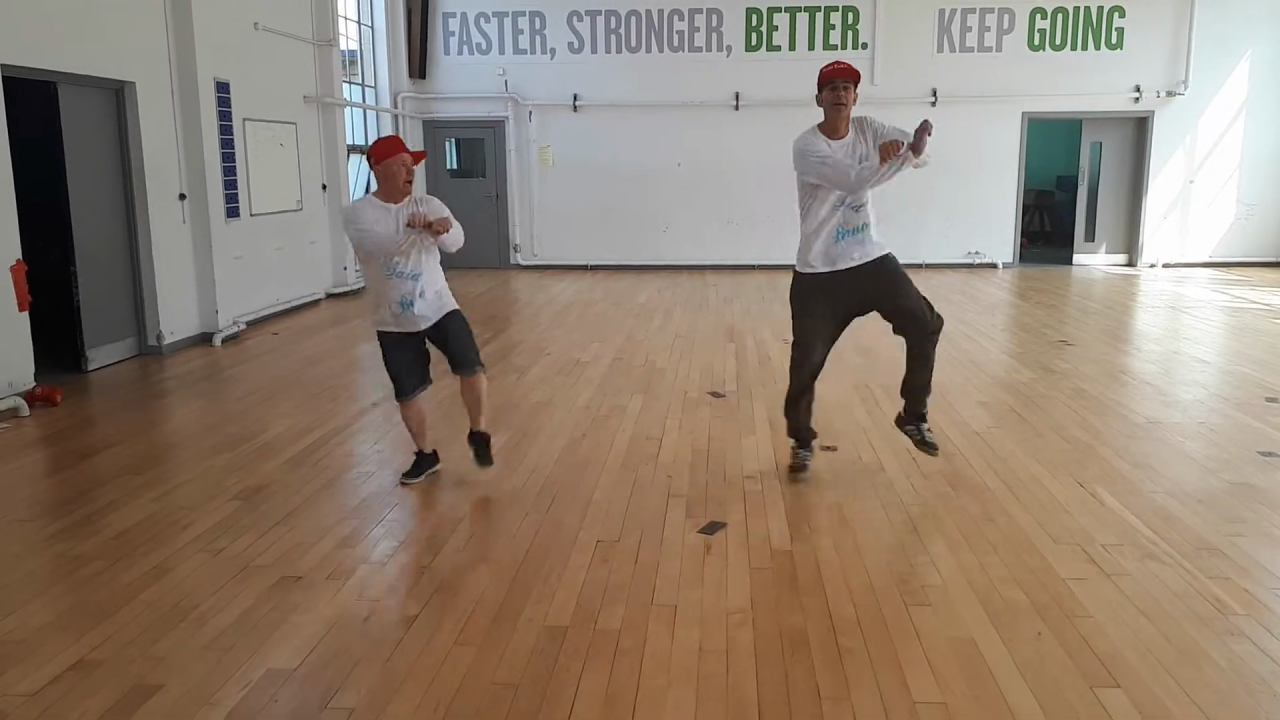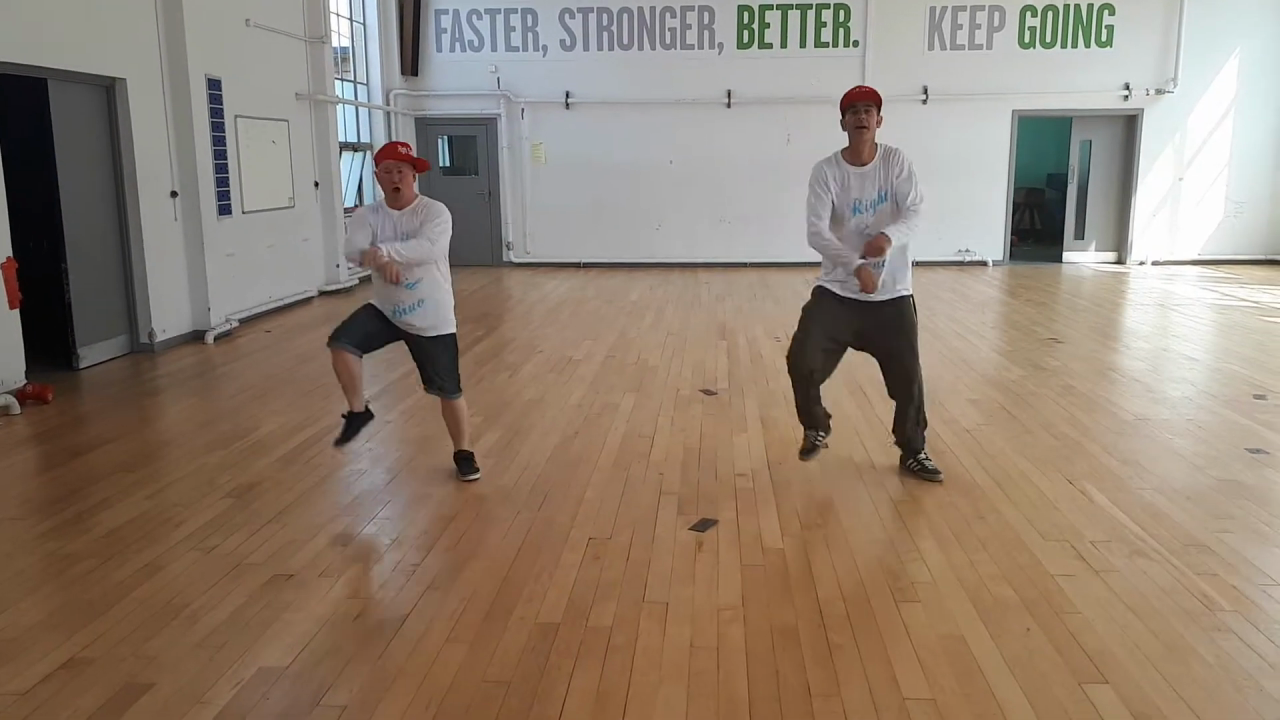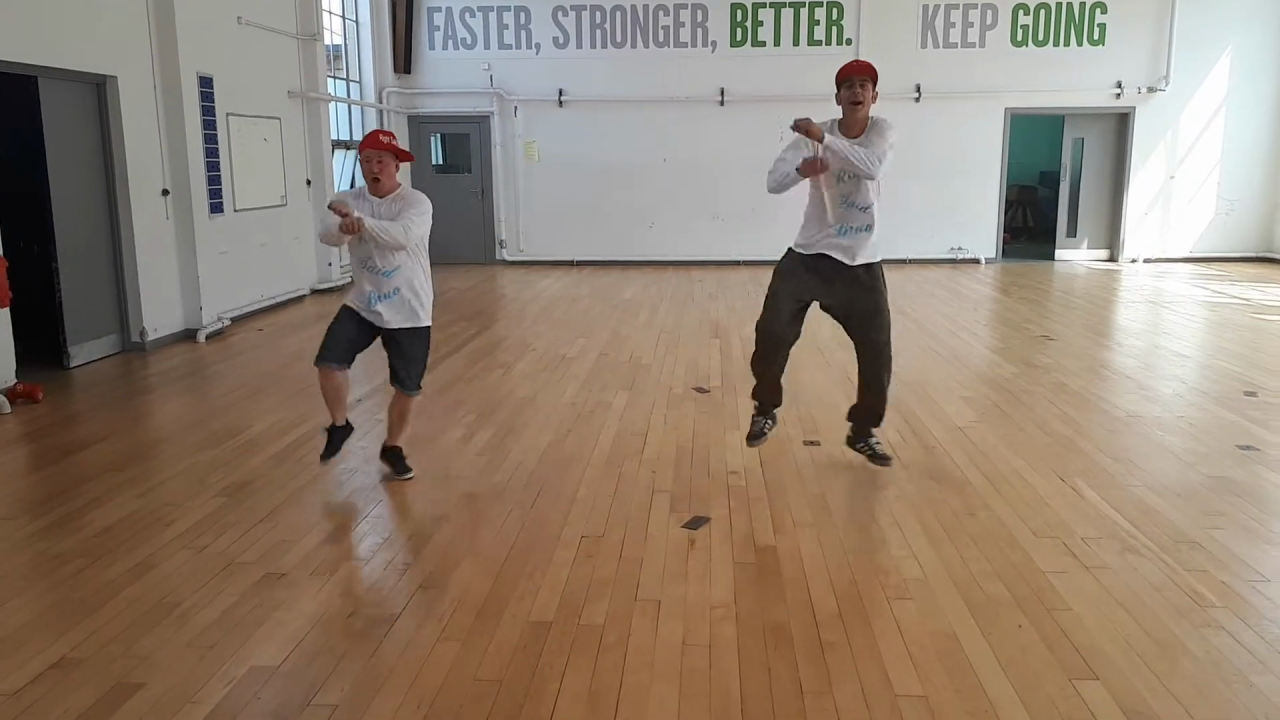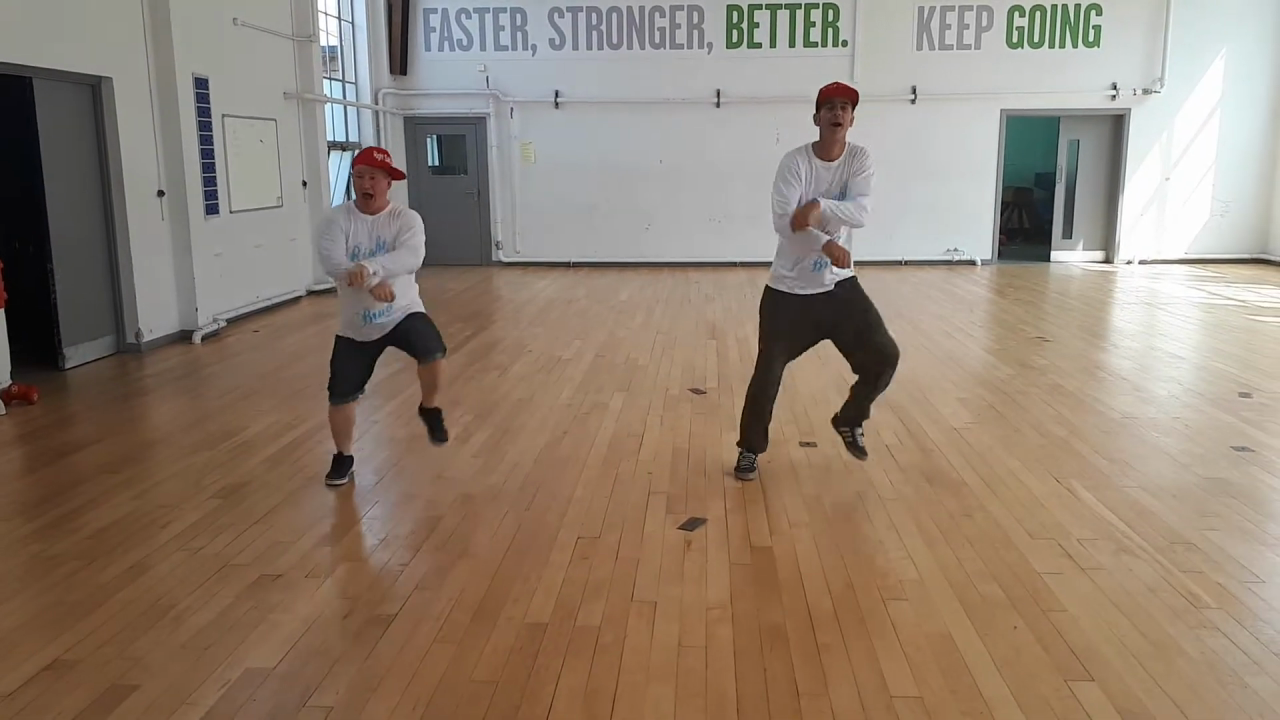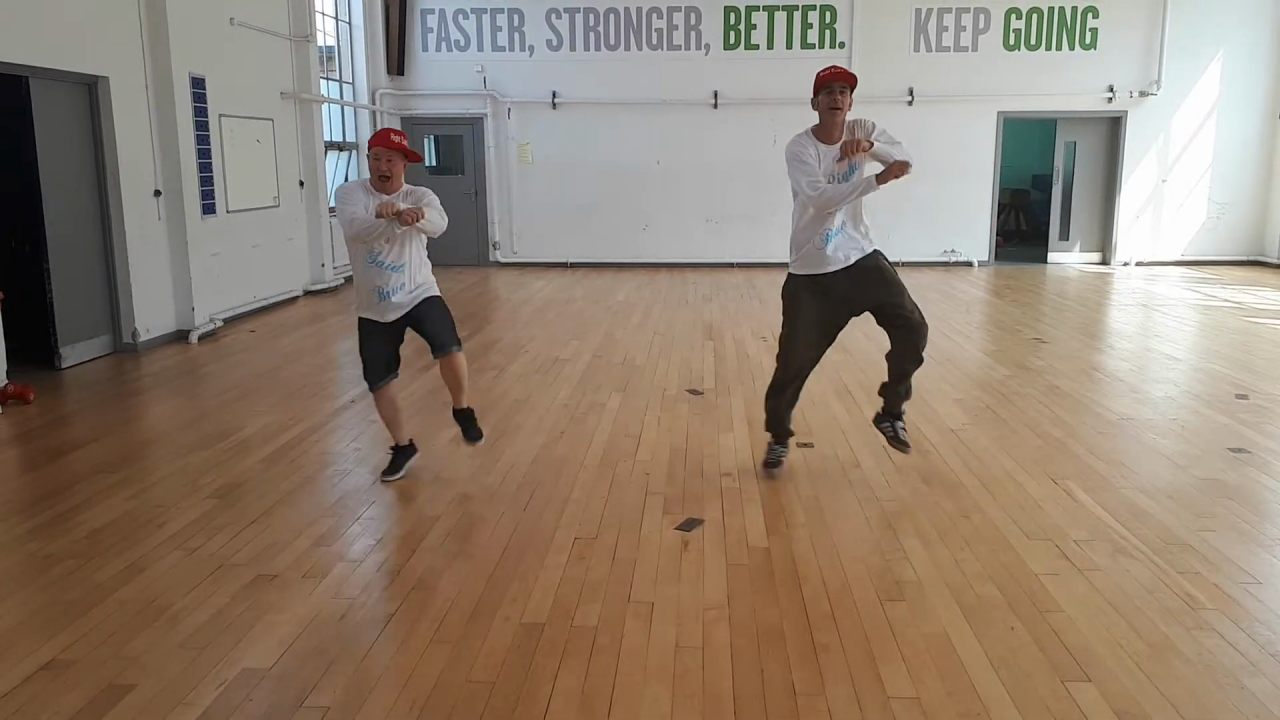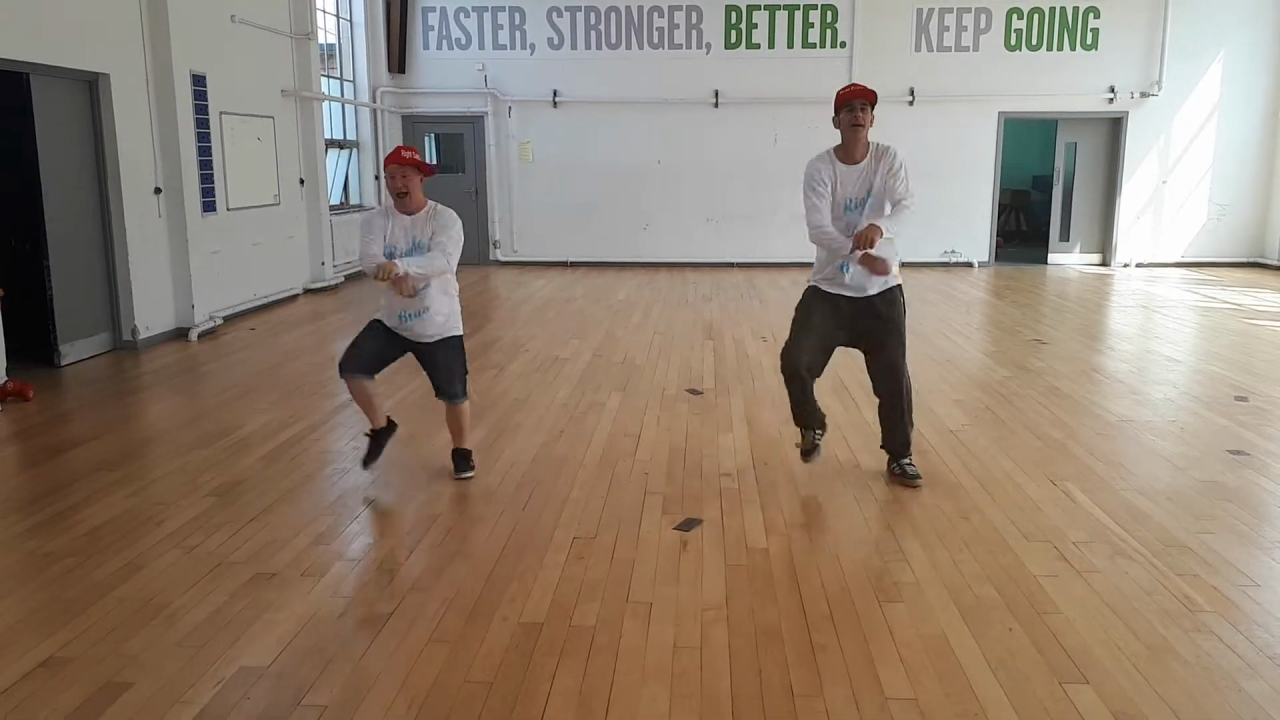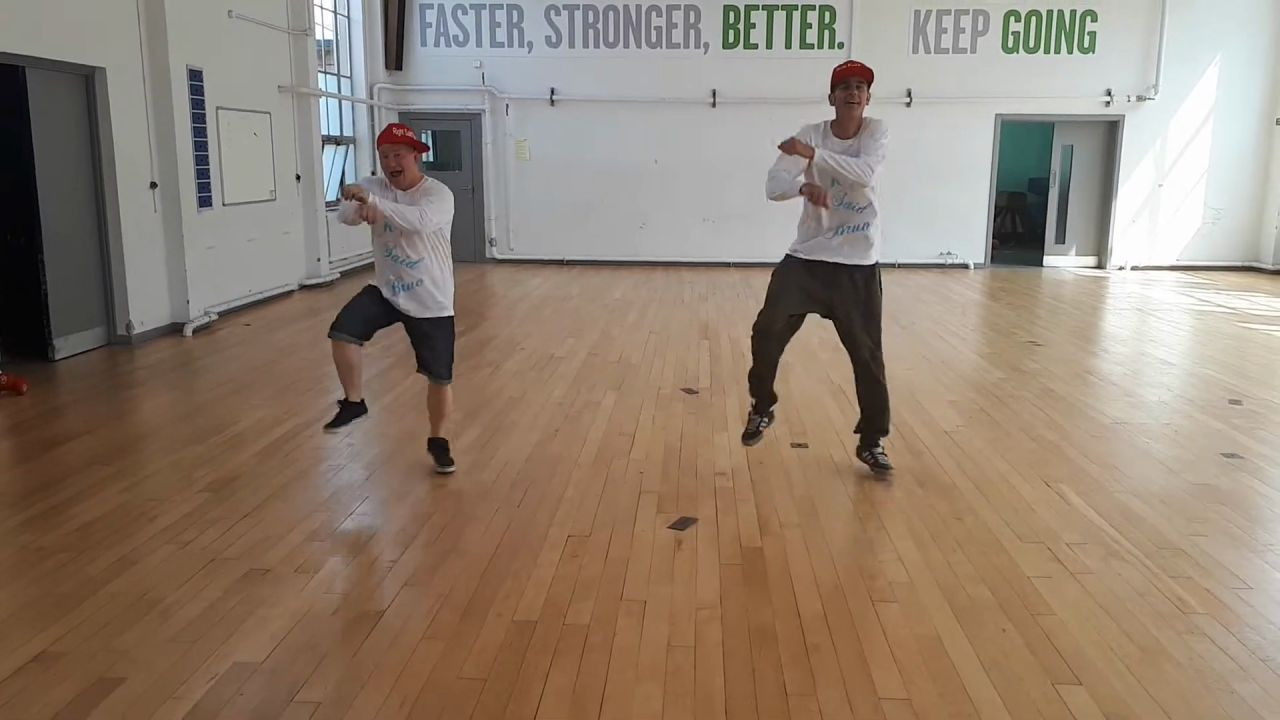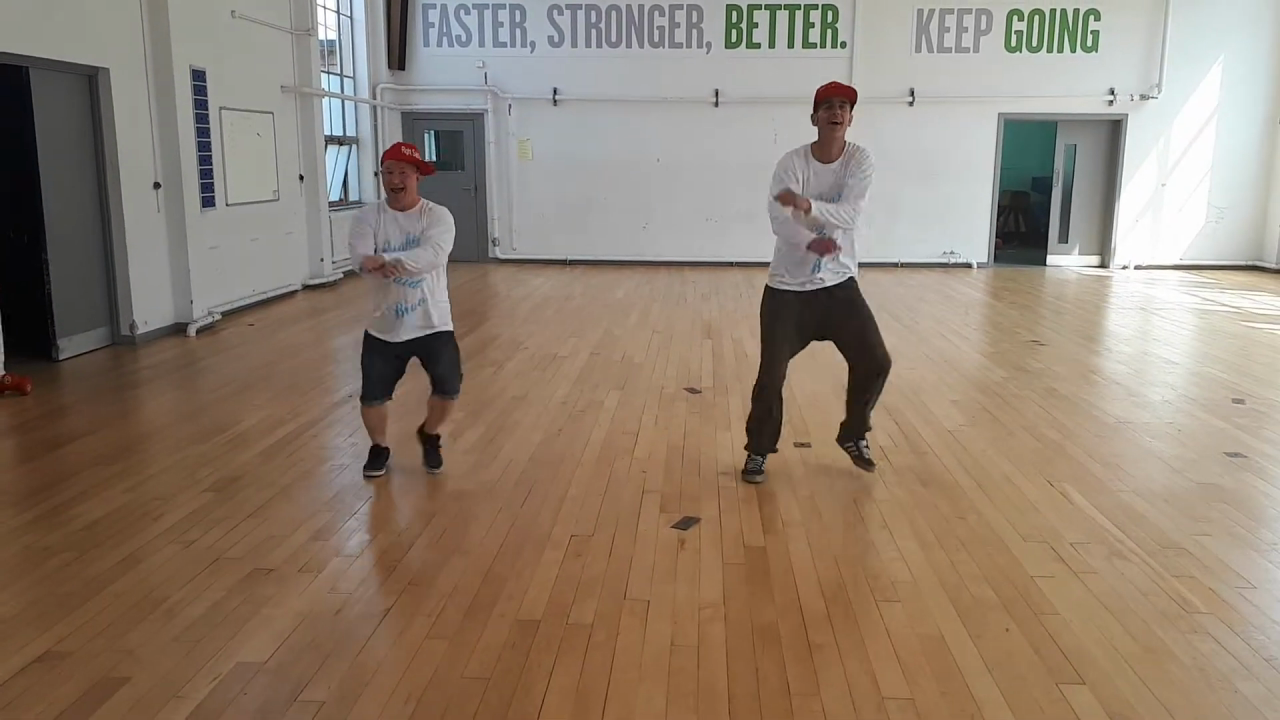
dt=0.2s
person 1, frame 1
left shoulder: (869, 129)
right shoulder: (807, 146)
left elbow: (917, 146)
right elbow: (853, 181)
left wrist: (913, 143)
right wrist: (906, 153)
left hip: (870, 257)
right hip: (819, 269)
left knee: (925, 326)
right knee: (805, 361)
left ankle: (914, 416)
right ankle: (801, 440)
person 1, frame 2
left shoulder: (897, 161)
right shoulder: (825, 171)
left elbow: (913, 213)
right elbow: (817, 233)
left wrist: (889, 237)
right wrist: (855, 267)
left hip: (891, 293)
right hip: (837, 290)
left knee: (907, 379)
right knee: (803, 361)
left ankle: (913, 451)
right ankle: (816, 425)
person 1, frame 3
left shoulder: (883, 130)
right shoulder: (809, 136)
left elbow: (871, 168)
right elbow: (774, 181)
left wrist: (824, 138)
right wrist: (805, 168)
left hip: (861, 262)
right hip: (809, 255)
left knee: (877, 349)
right knee: (773, 330)
left ankle: (864, 431)
right ankle: (766, 405)
person 1, frame 4
left shoulder: (859, 158)
right shoulder: (793, 162)
left elbow: (859, 214)
right elbow: (782, 221)
left wrist: (819, 206)
right wrist: (825, 244)
left hip: (839, 283)
right hip: (789, 287)
left knee: (883, 357)
right knee: (768, 372)
left ankle: (850, 421)
right ankle: (750, 448)
person 1, frame 5
left shoulder: (865, 130)
right shoulder: (800, 147)
left elbow: (902, 157)
right elbow: (820, 197)
left wrist: (868, 146)
right wrist: (878, 177)
left hip: (860, 258)
right hip: (810, 271)
left knee: (911, 327)
right knee: (794, 359)
left ankle: (891, 412)
right ankle: (778, 437)
person 1, frame 6
left shoulder: (887, 157)
right shoulder: (819, 168)
left elbow: (904, 204)
right elbow: (818, 230)
left wrist: (879, 229)
right wrist: (861, 257)
left hip: (880, 289)
right hip: (828, 288)
left knee: (893, 378)
right knee: (795, 362)
left ankle: (899, 455)
right ankle: (811, 425)
person 1, frame 7
left shoulder: (877, 131)
right shoulder: (808, 136)
left elbow: (865, 172)
right elbow: (773, 187)
left wrist: (813, 154)
right wrist: (805, 185)
left hip: (858, 263)
right hip: (807, 257)
left knee: (868, 354)
right knee: (768, 330)
left ankle: (872, 441)
right ankle: (762, 405)
person 1, frame 8
left shoulder: (859, 158)
right shoulder: (790, 163)
left elbow: (850, 215)
right elbow: (779, 221)
left wrist: (807, 206)
right wrist: (811, 242)
left hip: (839, 282)
right hip: (788, 286)
left knee: (876, 361)
right knee: (771, 374)
left ankle: (854, 435)
right ankle: (759, 449)
person 2, frame 1
left shoulder: (428, 205)
right shoulder: (358, 212)
left elbow: (456, 240)
right elbow: (379, 245)
left wrist: (440, 228)
right wrist: (422, 227)
left hip: (437, 307)
right hip: (395, 320)
left knee: (471, 371)
right knee: (408, 394)
left ankle: (479, 434)
right ankle: (425, 455)
person 2, frame 2
left shoulder: (435, 212)
right shoulder: (367, 215)
left elbow: (428, 248)
right elbow: (354, 249)
left wrist: (382, 251)
right wrist: (374, 259)
left hip: (434, 320)
right hip: (384, 311)
left knee: (449, 391)
right knee: (341, 345)
left ankle: (463, 453)
right ankle: (358, 412)
person 2, frame 3
left shoulder: (417, 203)
right shoulder: (349, 201)
left elbow: (402, 236)
right elbow: (329, 235)
left wrist: (357, 218)
right wrist: (345, 225)
left hip: (409, 310)
right hip: (363, 304)
left knee: (406, 388)
right knee: (329, 365)
left ankle: (393, 448)
right ankle: (339, 426)
person 2, frame 4
left shoulder: (407, 219)
right shoulder: (336, 220)
left elbow: (412, 257)
right elbow: (332, 263)
left wrist: (369, 270)
right wrist: (370, 282)
left hip: (404, 314)
right hip: (356, 325)
left knee: (433, 354)
right knee: (341, 397)
left ankle: (430, 409)
right ankle: (343, 457)
person 2, frame 5
left shoulder: (421, 197)
right shoulder: (349, 193)
left elbow: (437, 223)
right elbow: (355, 228)
left wrist: (404, 213)
right wrist: (394, 219)
left hip: (418, 294)
right hip: (374, 306)
left knee: (449, 349)
right knee: (380, 382)
left ankle: (463, 411)
right ankle: (402, 447)
person 2, frame 6
left shoulder: (446, 219)
right shoulder: (377, 221)
left elbow: (443, 261)
right elbow: (370, 260)
left wrist: (398, 267)
right wrist: (393, 278)
left hip: (440, 325)
right hip: (391, 322)
left knee: (454, 395)
right knee: (352, 371)
left ankle: (462, 451)
right ankle: (381, 428)
person 2, frame 7
left shoulder: (438, 194)
right shoulder: (372, 187)
left elbow: (418, 220)
right elbow: (347, 213)
left wrist: (372, 202)
right wrist: (361, 207)
left hip: (431, 301)
right hip: (385, 290)
left knee: (440, 377)
right knee: (343, 334)
left ankle: (439, 440)
right ankle: (354, 402)
person 2, frame 8
left shoulder: (438, 216)
right shoulder: (368, 218)
left elbow: (434, 254)
right elbow: (360, 259)
left wrist: (388, 260)
right wrist: (377, 264)
left hip: (432, 323)
right hip: (385, 326)
left knee: (448, 390)
right knee: (373, 398)
left ankle: (430, 434)
right ankle: (380, 448)
